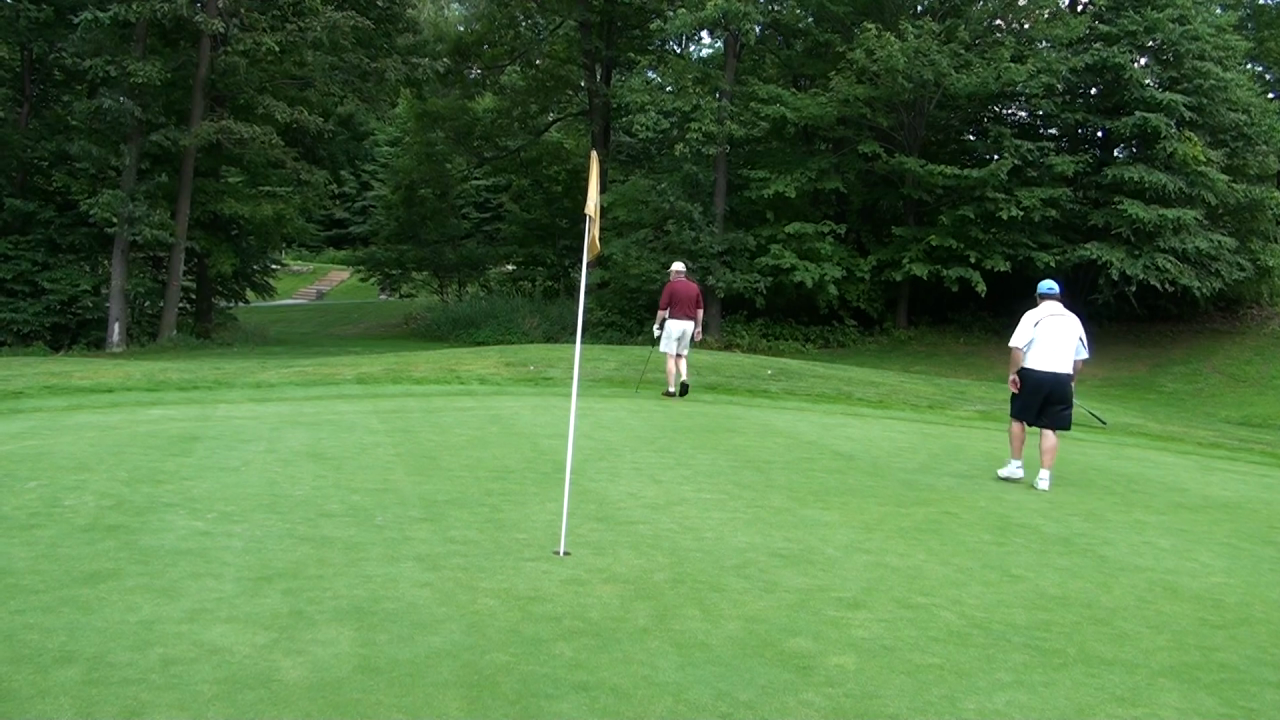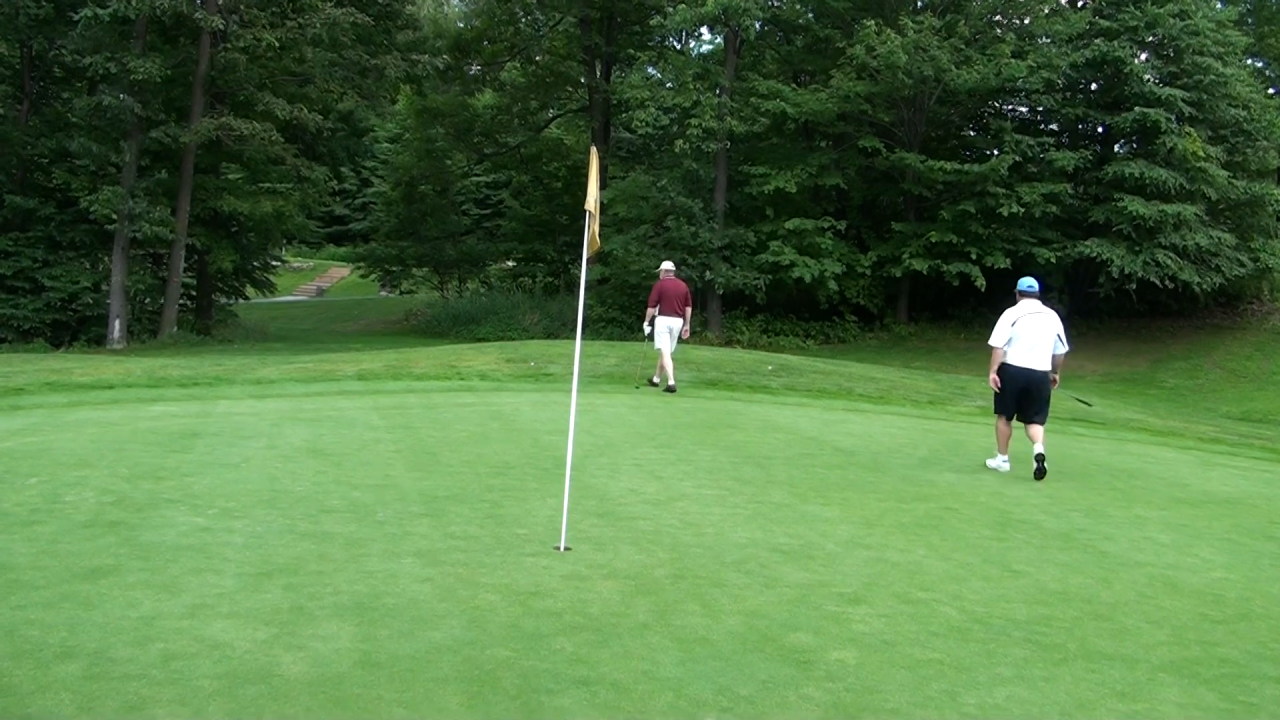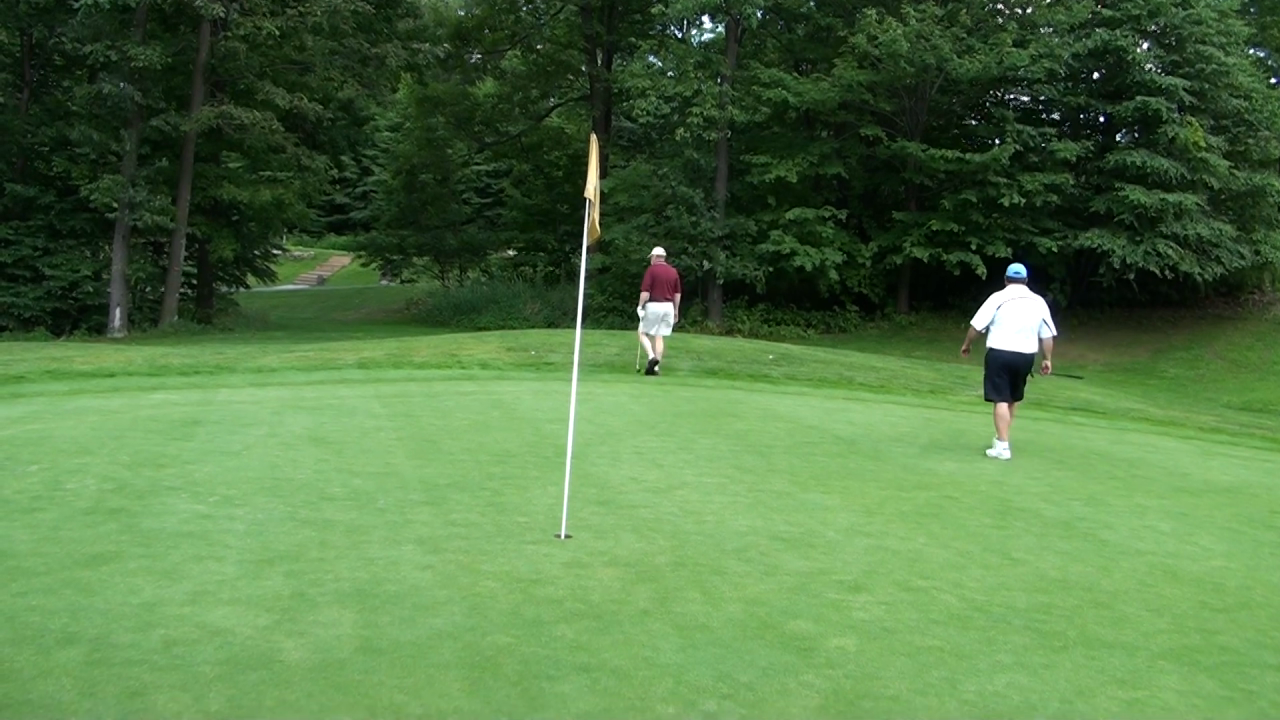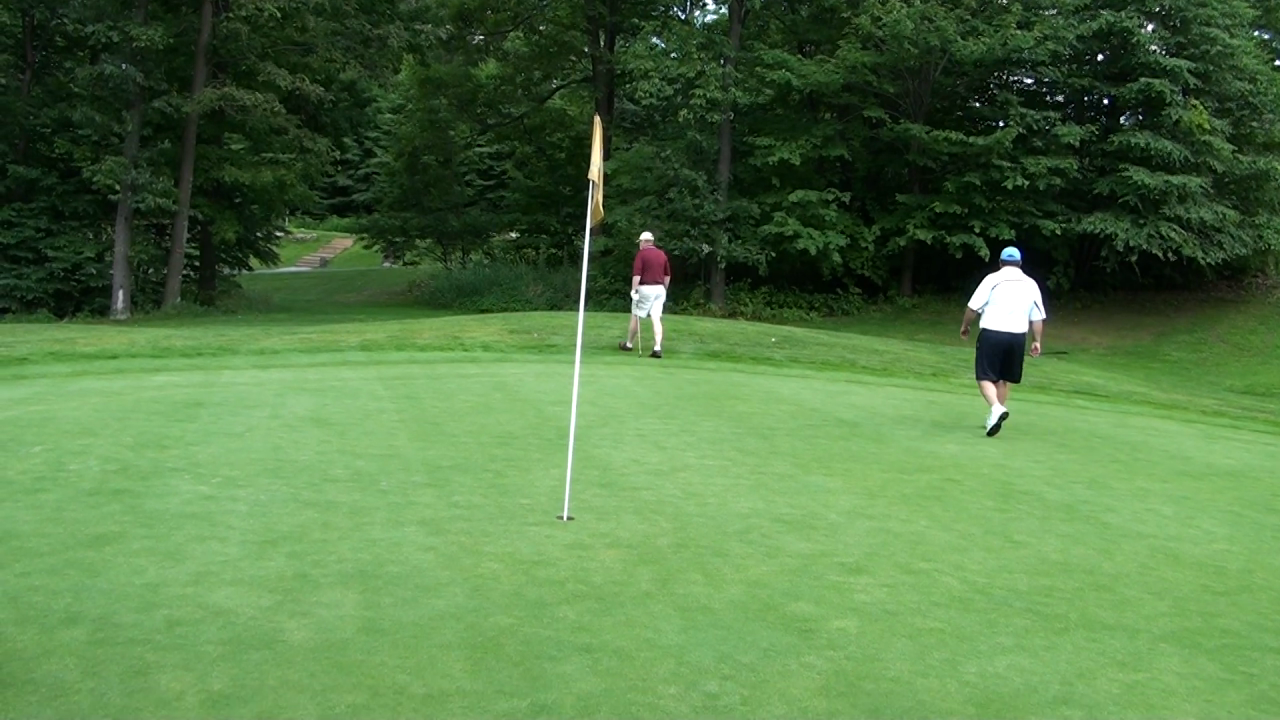
dt=0.3s
person 1, frame 1
left shoulder: (1033, 315)
right shoulder: (1073, 320)
left elbow: (1018, 347)
right elbow: (1080, 357)
left wrist: (1013, 373)
right wrist: (1071, 380)
left hip: (1033, 375)
right hip: (1061, 379)
left knee: (1018, 419)
right knee: (1050, 429)
left ankle: (1016, 466)
right ankle: (1044, 475)
person 1, frame 2
left shoulder: (1012, 314)
right shoulder: (1052, 316)
left elbow: (998, 346)
right elbow: (1060, 351)
left wrist: (992, 372)
right wrist: (1055, 373)
left hip: (1012, 371)
right hip: (1040, 375)
left knee: (1004, 416)
right knee: (1034, 421)
left ankle: (1002, 459)
right ankle: (1038, 448)
person 1, frame 3
left shoulder: (998, 298)
right shoulder: (1038, 302)
left elbow: (976, 325)
right elbow: (1047, 335)
left wrist: (966, 344)
right wrist: (1047, 359)
left hip: (999, 355)
right hip: (1025, 357)
left knee: (1000, 401)
right knee: (1011, 399)
left ankle: (1003, 446)
right ankle: (1003, 437)
person 1, frame 4
left shoulder: (992, 279)
right shoulder: (1031, 285)
left elbow: (973, 307)
right elbow: (1037, 318)
left wrist: (965, 326)
right wrist: (1037, 341)
left hip: (991, 335)
right hip: (1017, 338)
left knee: (985, 378)
right knee: (1004, 380)
left ankle: (997, 408)
right ankle: (996, 414)
